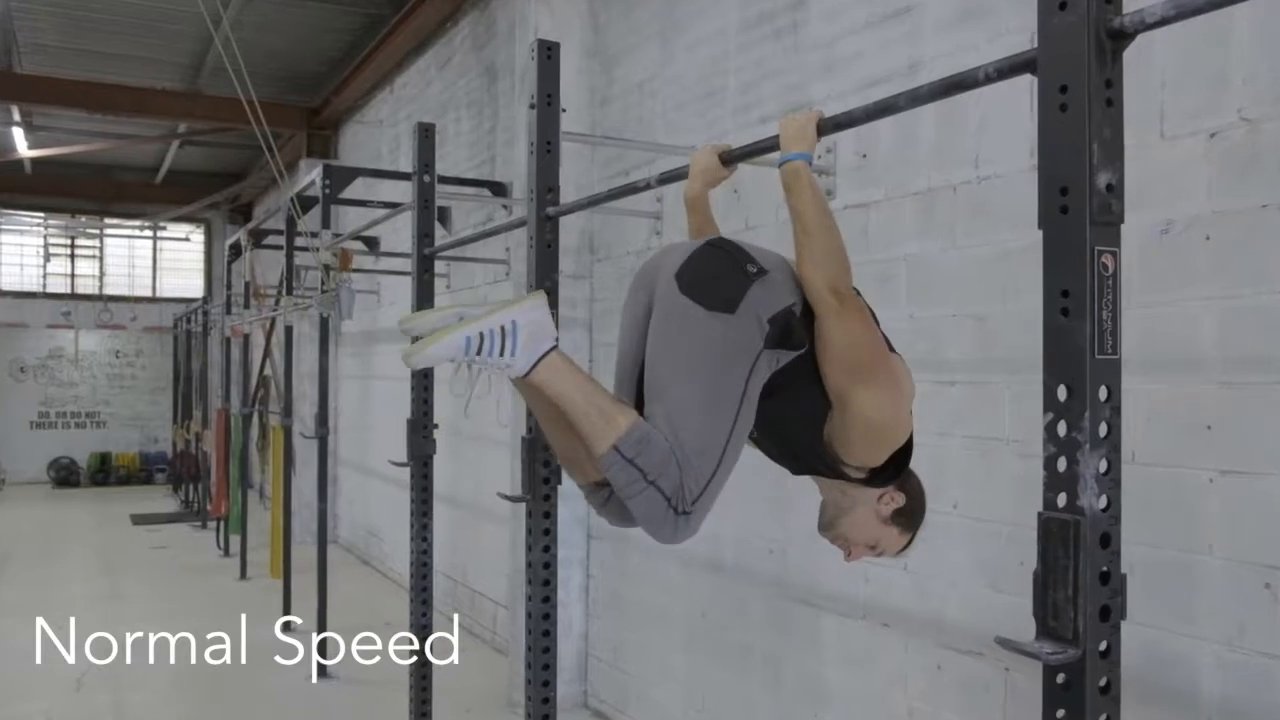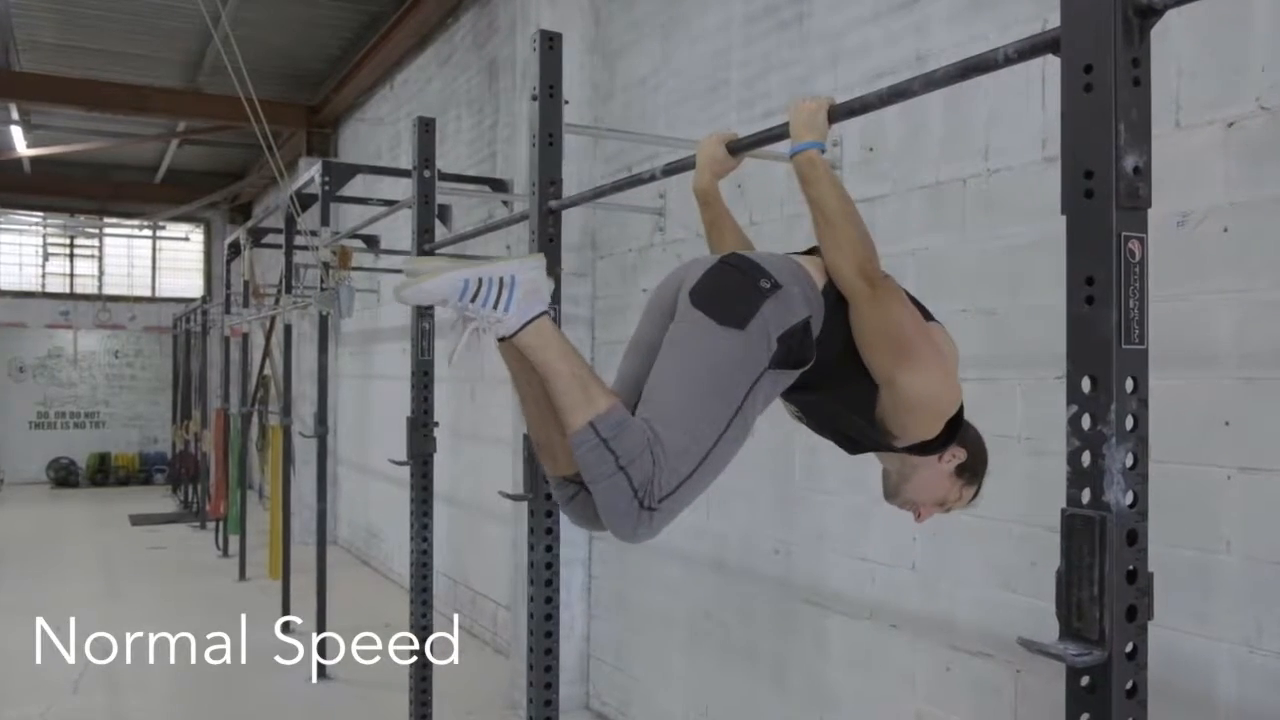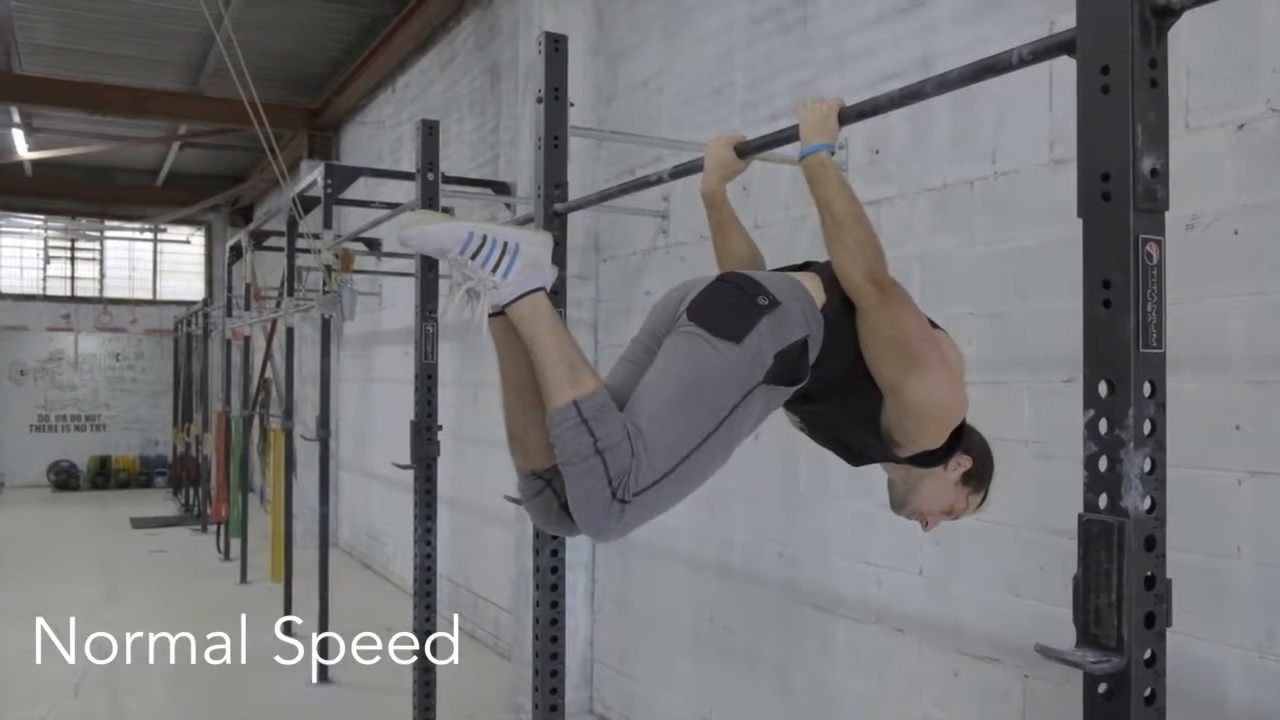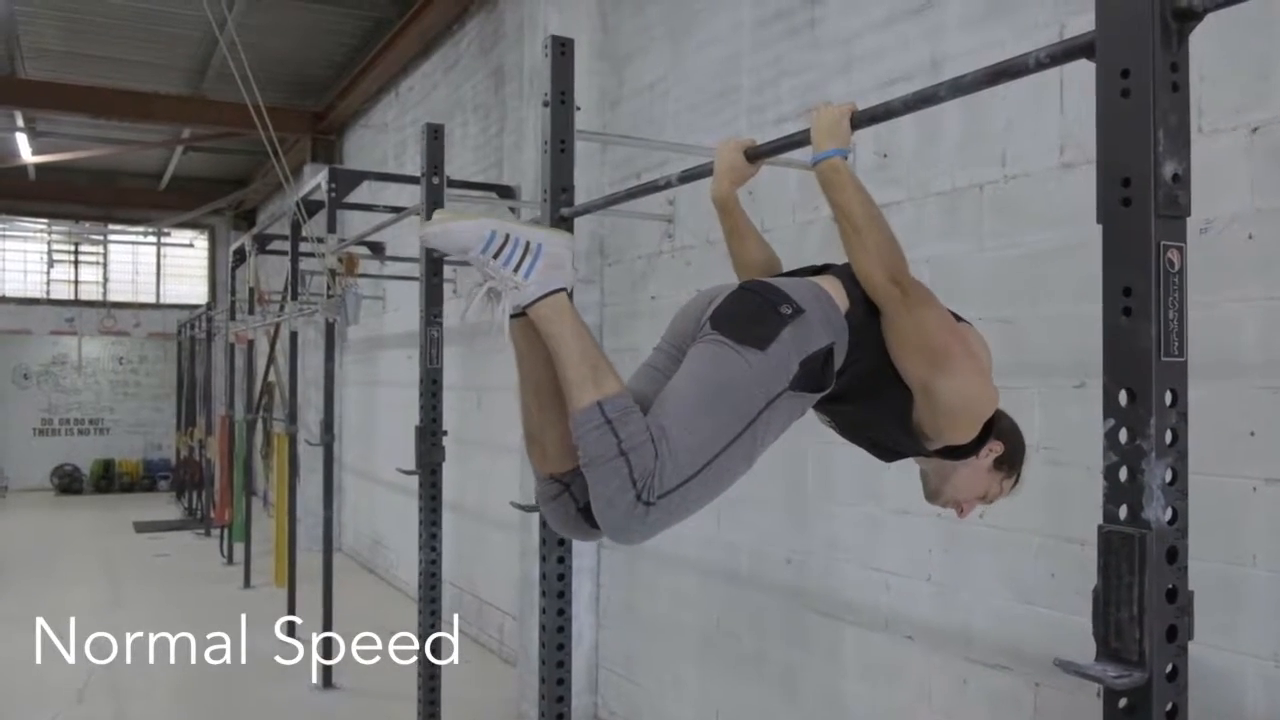
dt=0.7s
person 1, frame 1
right shoulder: (877, 428)
left wrist: (698, 194)
left hip: (676, 272)
right hip: (728, 298)
left knee: (623, 500)
right knee: (670, 510)
left ankle: (516, 344)
right ankle: (531, 348)
person 1, frame 2
right shoulder: (927, 399)
right elbow: (863, 280)
right wrist: (808, 153)
left hip: (707, 288)
right hip: (752, 312)
left knee: (589, 500)
right knee: (633, 507)
left ankle: (507, 306)
right ankle: (519, 311)
person 1, frame 3
right shoulder: (935, 408)
right elbow: (872, 285)
right wrist: (817, 155)
left hip: (707, 308)
right hip: (756, 331)
left knee: (556, 504)
right knee: (606, 502)
left ankle: (506, 294)
right ankle: (519, 284)
person 1, frame 4
right shoulder: (964, 402)
right elbow: (894, 289)
right wrist: (830, 160)
left hip: (727, 314)
right hip: (776, 337)
left knee: (574, 508)
right knee: (628, 506)
left ankle: (527, 295)
right ankle: (538, 282)
